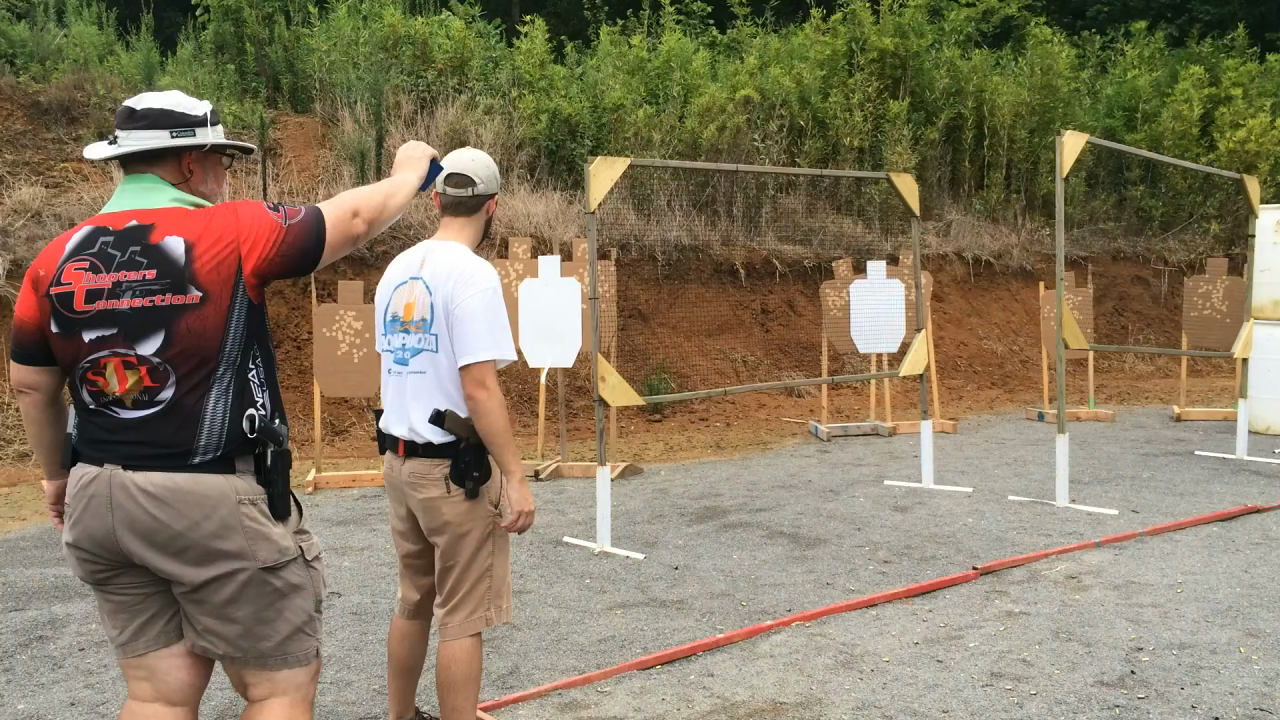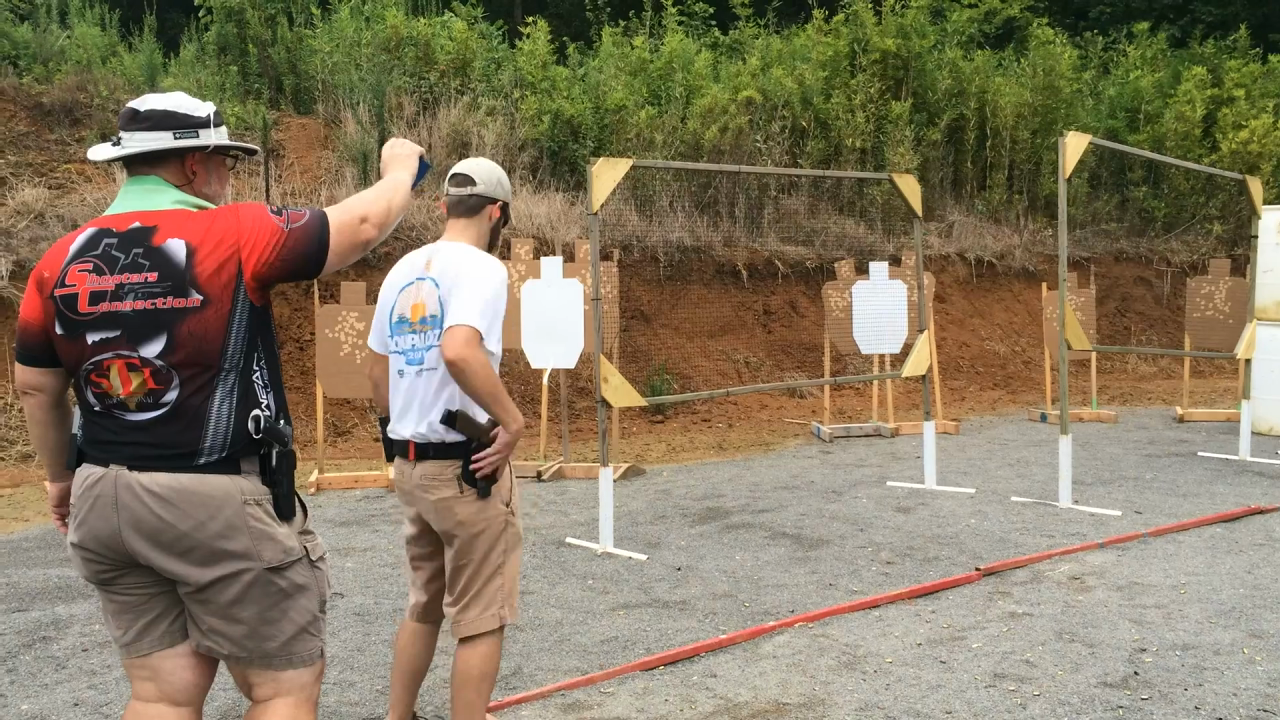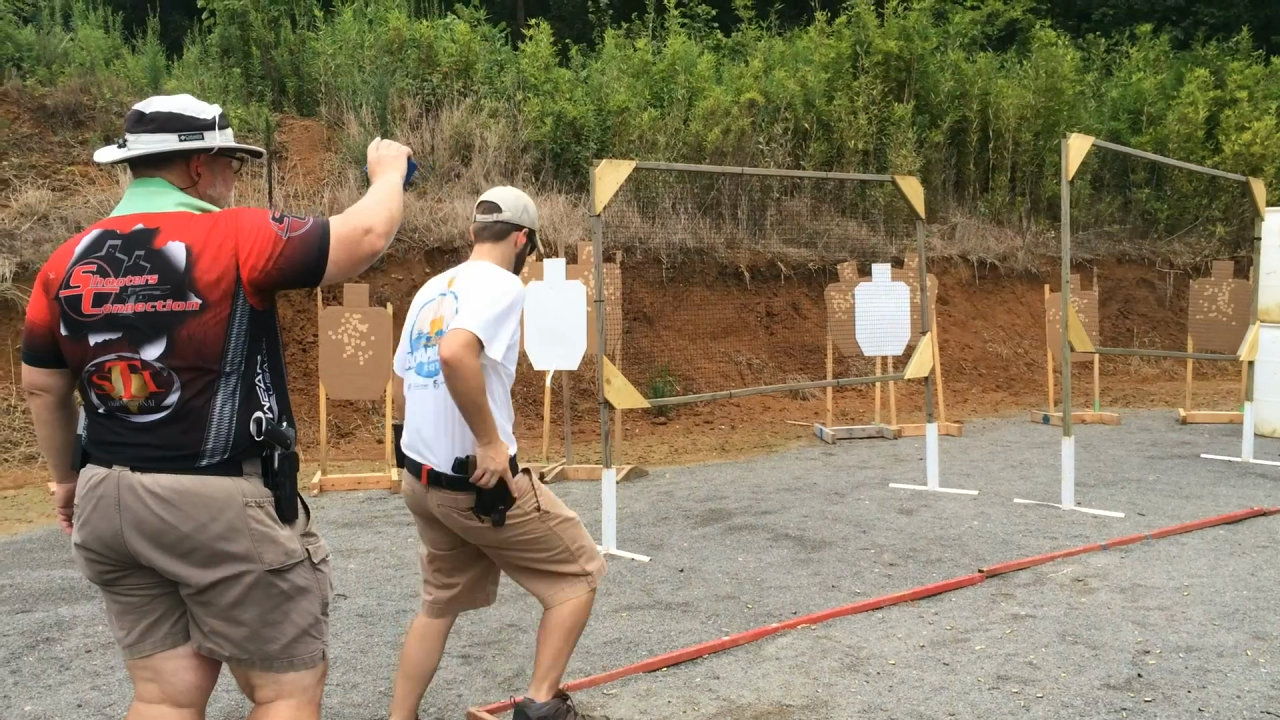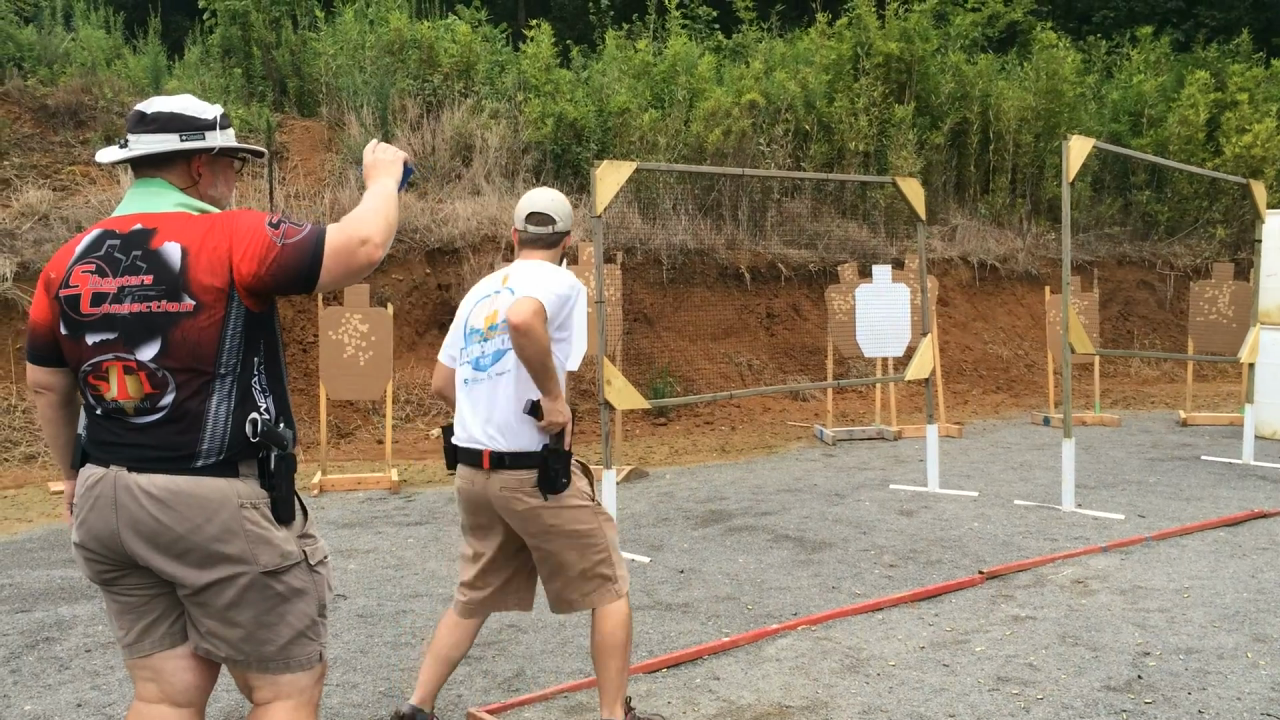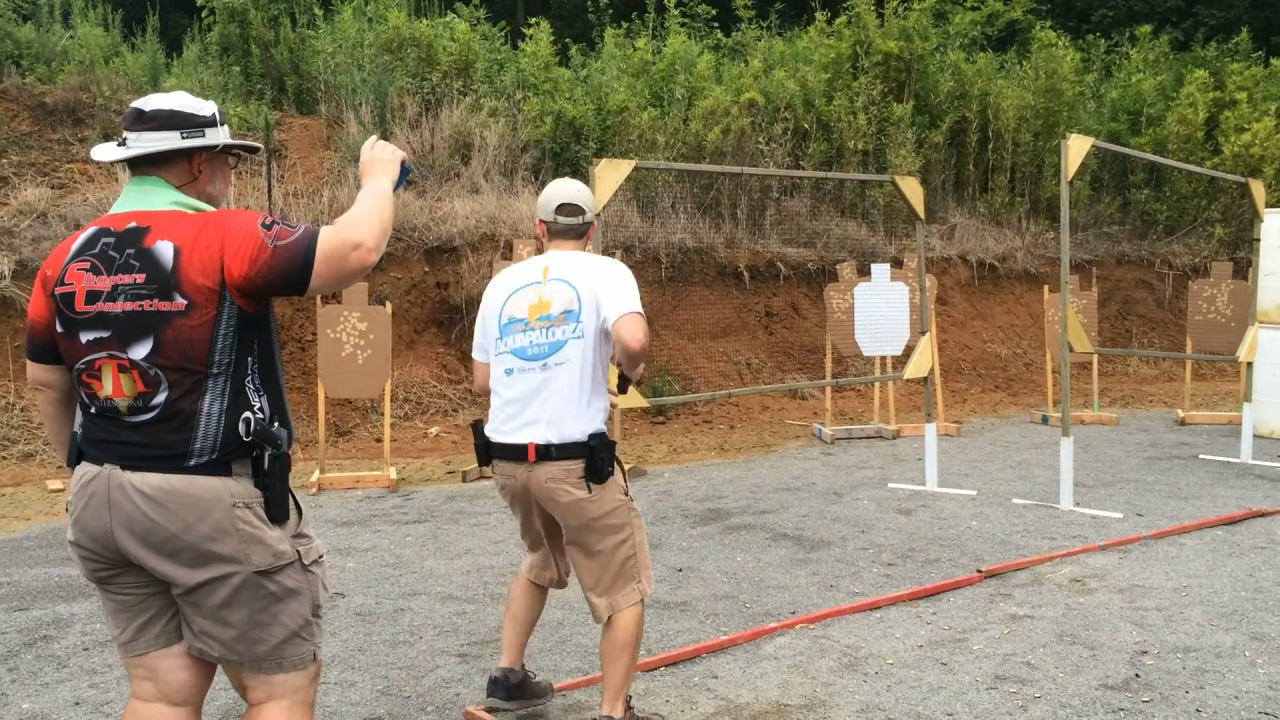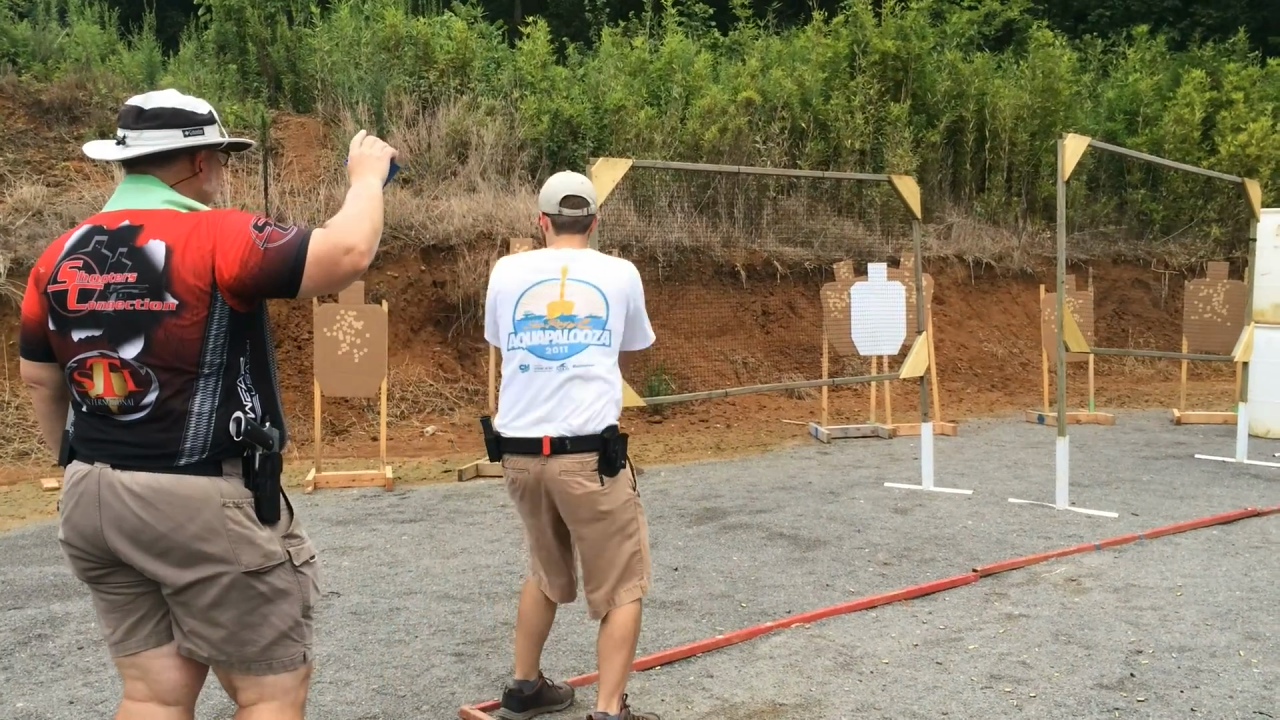
dt=0.2s
person 1, frame 1
left shoulder: (57, 259)
right shoulder: (231, 233)
left elbow: (30, 386)
right elbow: (355, 217)
left wrist: (59, 476)
right wrist: (409, 172)
left hip: (99, 500)
right hip: (212, 500)
person 1, frame 2
left shoulder: (61, 260)
right shoulder: (234, 236)
left elbow: (35, 387)
right elbow: (363, 222)
left wrist: (63, 477)
right wrist: (398, 171)
left hip: (105, 500)
right hip: (217, 501)
person 1, frame 3
left shoulder: (67, 262)
right shoulder: (235, 239)
left elbow: (41, 388)
right elbow: (366, 236)
left wrist: (68, 478)
right wrist: (388, 173)
left hip: (110, 502)
right hip: (222, 502)
person 1, frame 4
left shoulder: (70, 260)
right shoulder: (232, 240)
left elbow: (47, 386)
right elbow: (362, 245)
left wrist: (76, 474)
right wrist: (383, 179)
left hip: (109, 502)
right hip: (219, 502)
person 1, frame 5
left shoulder: (66, 259)
right shoulder: (225, 239)
left elbow: (46, 382)
right elbow: (356, 249)
left wrist: (85, 469)
right wrist: (378, 178)
left hip: (103, 501)
right hip: (212, 501)
person 1, frame 6
left shoulder: (60, 256)
right shoulder: (218, 238)
left elbow: (40, 381)
right elbow: (347, 252)
right wrist: (367, 176)
left hip: (93, 500)
right hip: (202, 501)
person 2, frame 1
left shoulder: (398, 268)
right shoulder: (473, 274)
right elbow: (479, 387)
right wrist: (515, 476)
left hip: (400, 459)
right hip: (454, 467)
left knee: (414, 606)
right knee: (462, 620)
person 2, frame 2
left shoulder: (404, 268)
right shoulder: (482, 268)
left elbow: (380, 369)
right elbow: (460, 352)
right wrist: (511, 417)
left hip: (409, 461)
right hip: (462, 464)
left knee: (427, 605)
right knee: (483, 619)
person 2, frame 3
left shoulder: (430, 289)
right shoulder: (501, 287)
left elbow: (402, 383)
right elbow: (455, 353)
right wrist: (489, 440)
left hip: (420, 477)
right hip: (477, 483)
left knee: (440, 603)
right knee: (580, 571)
person 2, frame 4
left shoulder: (479, 289)
right shoulder: (560, 283)
left elbow: (442, 382)
right elbow: (524, 318)
right wrist: (554, 396)
left hip: (472, 470)
right hip: (533, 473)
left knee: (474, 599)
right knee: (608, 591)
person 2, frame 5
left shoulder: (504, 282)
right shoulder: (607, 273)
left elbow: (480, 380)
right elbow: (632, 343)
right wrist: (626, 362)
left hip: (508, 460)
right hip: (576, 463)
left knee: (541, 564)
right knee: (624, 591)
left ankle: (507, 675)
person 2, frame 6
left shoulder: (506, 272)
right shoulder: (622, 275)
left hip: (520, 456)
right hip: (589, 457)
left knee: (547, 577)
right knee: (623, 587)
